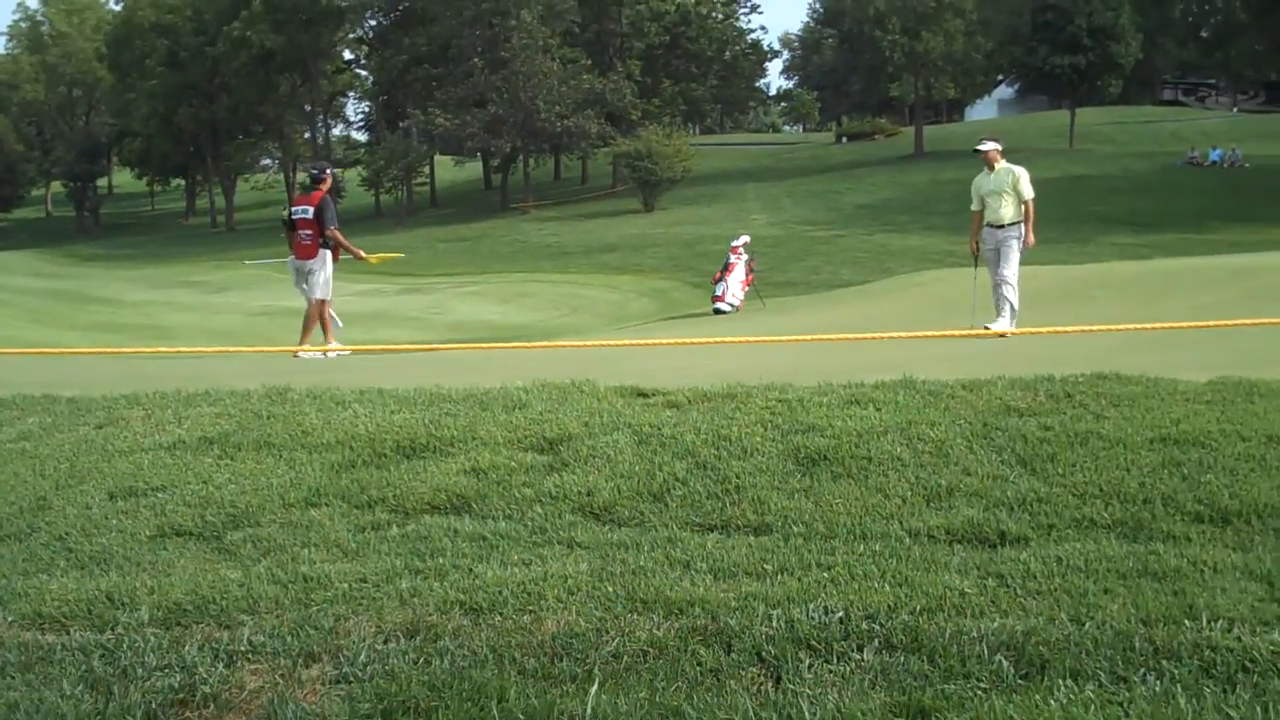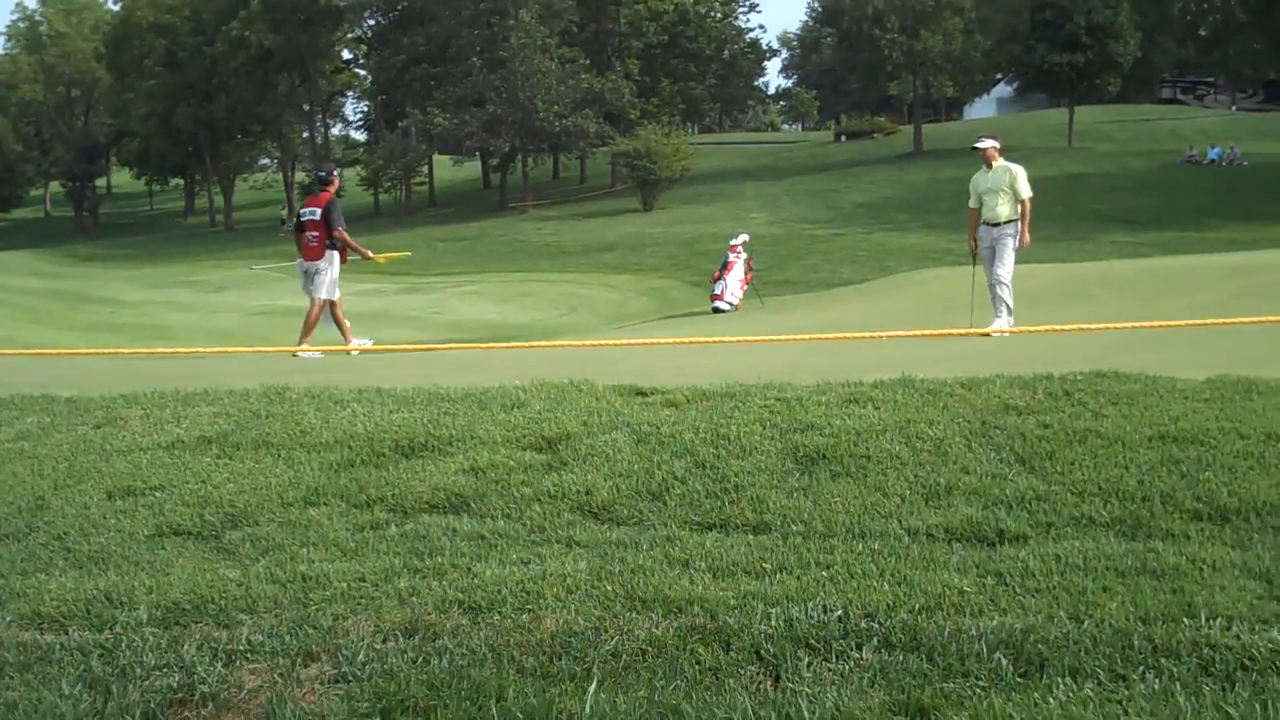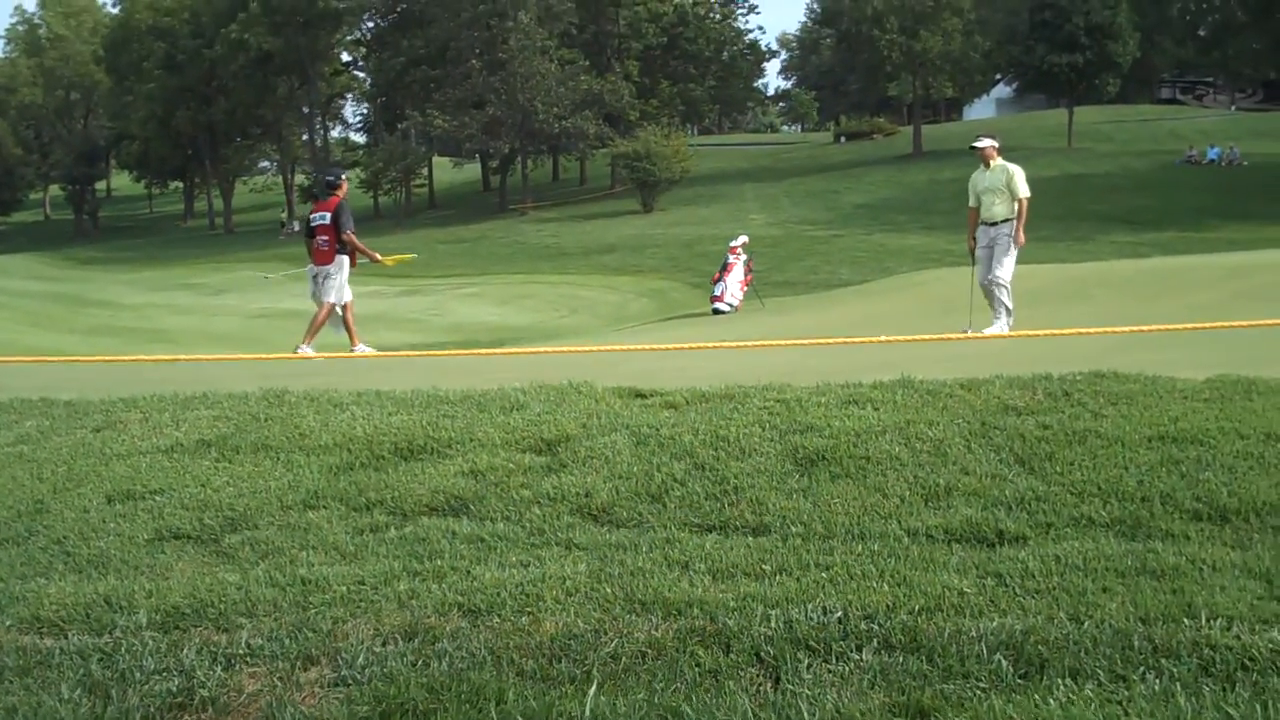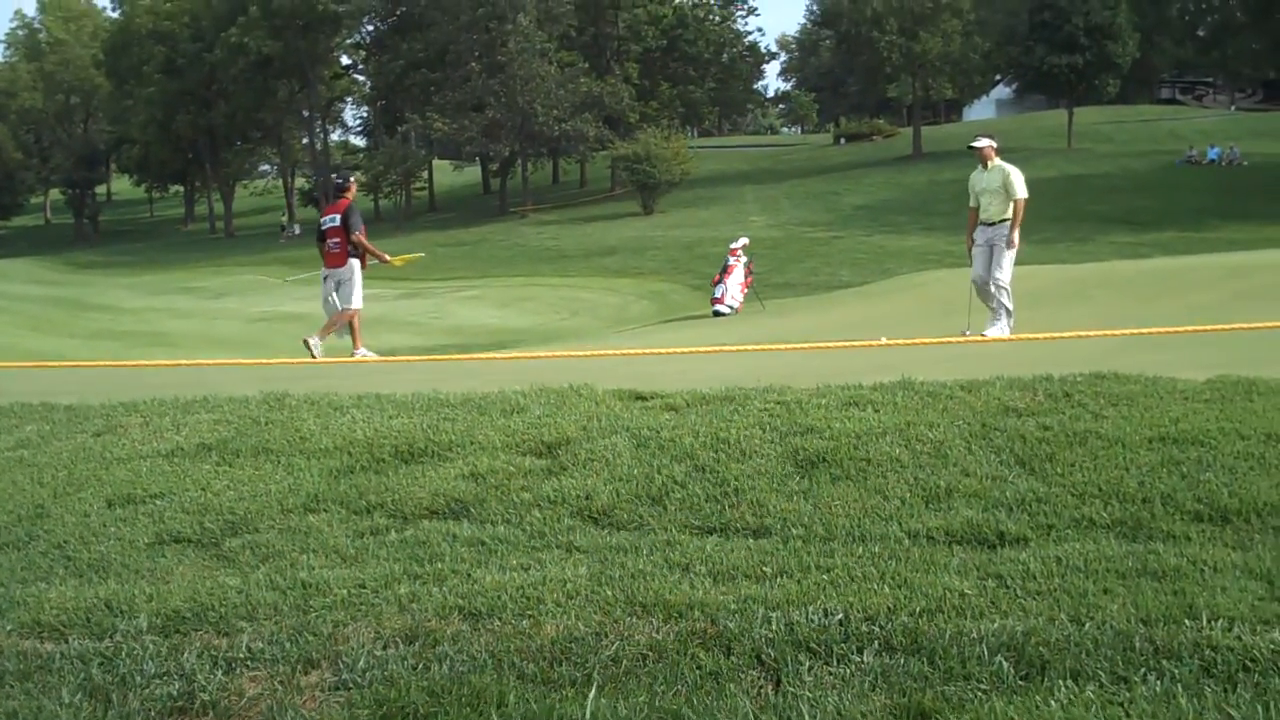
dt=0.1s
person 1, frame 1
left shoulder: (1015, 173)
right shoulder: (978, 181)
left elbow: (1028, 202)
right elbow: (977, 211)
left wrist: (1029, 231)
right wrist: (973, 239)
left hip: (1012, 231)
right hip: (989, 232)
left knee: (1007, 276)
right knee: (996, 281)
left ankle: (1005, 322)
right ankle: (1005, 321)
person 1, frame 2
left shoulder: (1012, 171)
right shoulder: (976, 178)
left elbow: (1025, 201)
right elbow: (974, 209)
left wrist: (1025, 230)
right wrist: (971, 236)
left hip: (1008, 229)
right hip: (986, 230)
left knee: (1001, 275)
right knee: (992, 280)
left ankle: (1002, 321)
right ankle: (1003, 318)
person 1, frame 3
left shoulder: (1010, 170)
right shoulder: (975, 177)
left elbow: (1022, 201)
right elbow: (973, 208)
left wrist: (1020, 230)
right wrist: (970, 235)
left hip: (1006, 229)
right hip: (984, 230)
left knee: (1000, 276)
right knee: (984, 279)
left ankle: (1002, 323)
right ankle: (1000, 314)
person 1, frame 4
left shoulder: (1007, 171)
right shoulder: (974, 177)
left elbow: (1019, 202)
left wrist: (1014, 231)
right wrist: (969, 235)
left hip: (1004, 228)
right hip: (983, 229)
left knee: (1000, 278)
right knee: (978, 277)
left ankle: (1002, 324)
right ankle: (996, 312)
person 2, frame 1
left shoulder: (297, 200)
right shoulder: (324, 200)
left elbow: (290, 231)
right elbow: (330, 232)
left wrist: (295, 252)
right wrist: (353, 251)
left hip: (302, 258)
right hip: (319, 257)
left knee: (324, 301)
right knee: (316, 302)
left ankle: (330, 344)
right ankle: (303, 347)
person 2, frame 2
left shoulder: (306, 202)
right shoulder: (331, 201)
left elbow: (298, 233)
right elbow: (338, 233)
left wrist: (303, 254)
right wrist: (361, 251)
left hip: (310, 259)
right hip: (326, 257)
left knee: (335, 301)
right knee: (319, 303)
left ankle: (350, 341)
right ankle: (302, 346)
person 2, frame 3
left shoulder: (315, 208)
right shoulder: (340, 205)
left elbow: (309, 239)
right elbow: (346, 236)
left wrist: (315, 260)
right wrist: (369, 254)
left hip: (321, 263)
right hip: (337, 262)
left knee: (347, 304)
right knee: (327, 306)
left ankle: (356, 346)
right ankle: (304, 345)
person 2, frame 4
left shoulder: (326, 211)
right shoulder: (349, 207)
left elbow: (320, 243)
right elbow: (356, 237)
left wrist: (328, 263)
right wrist: (379, 255)
left hip: (332, 266)
right hip: (348, 264)
left knee: (354, 309)
right knee: (349, 311)
left ankle: (358, 349)
right ankle: (316, 339)
